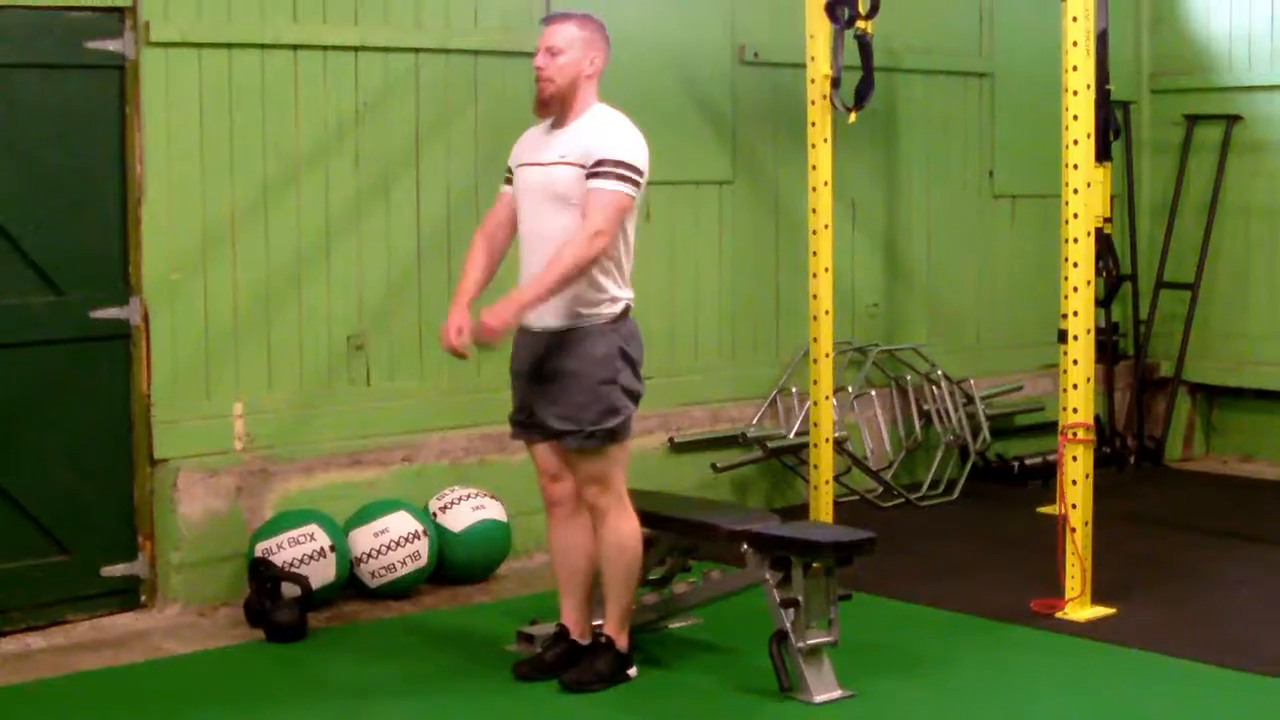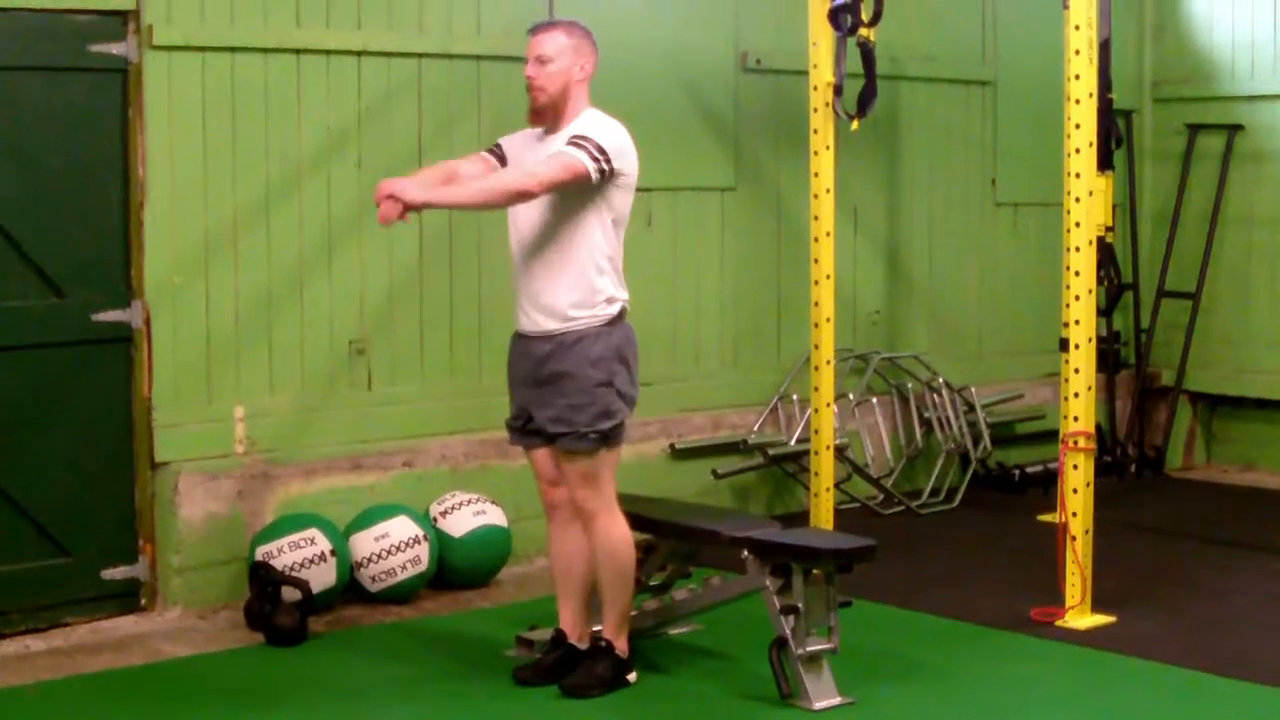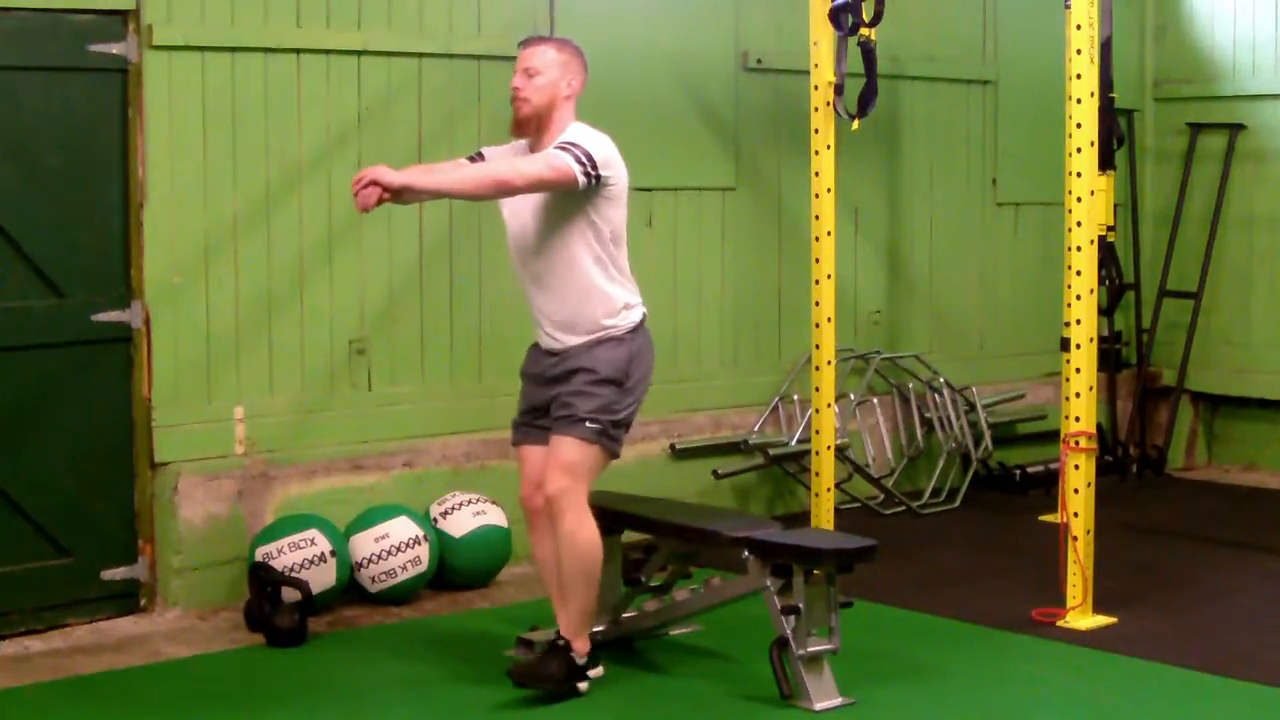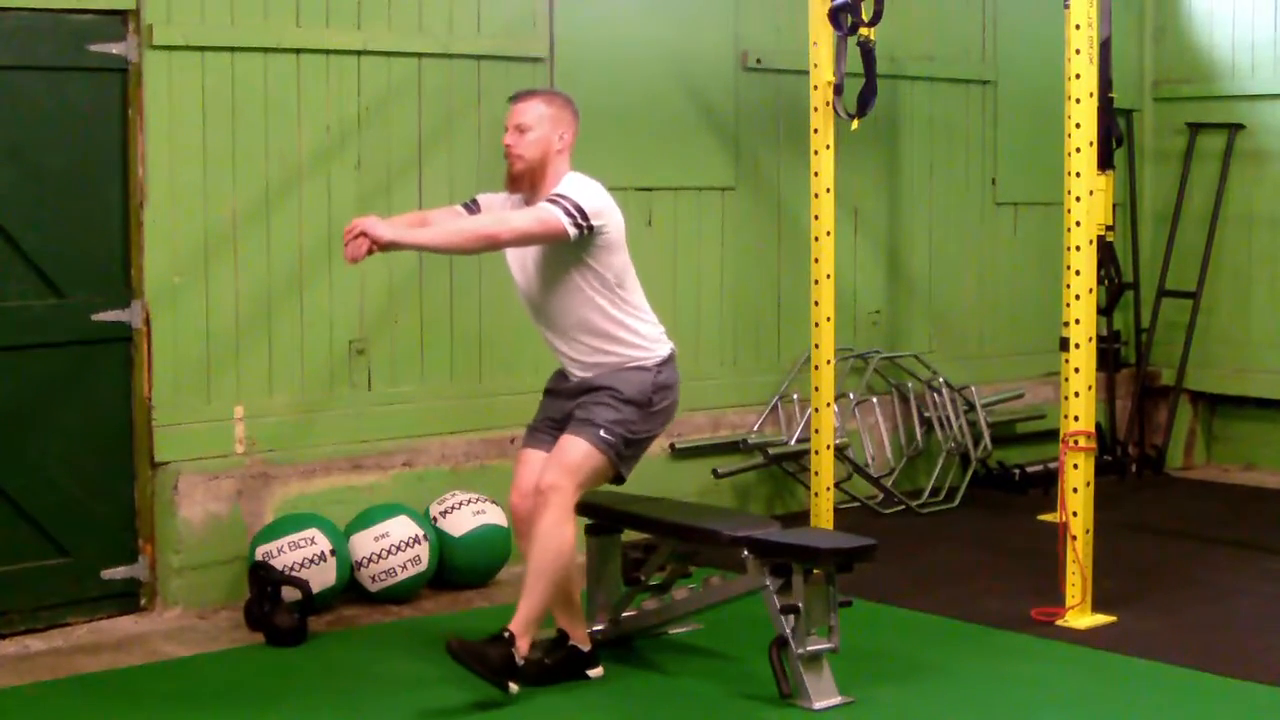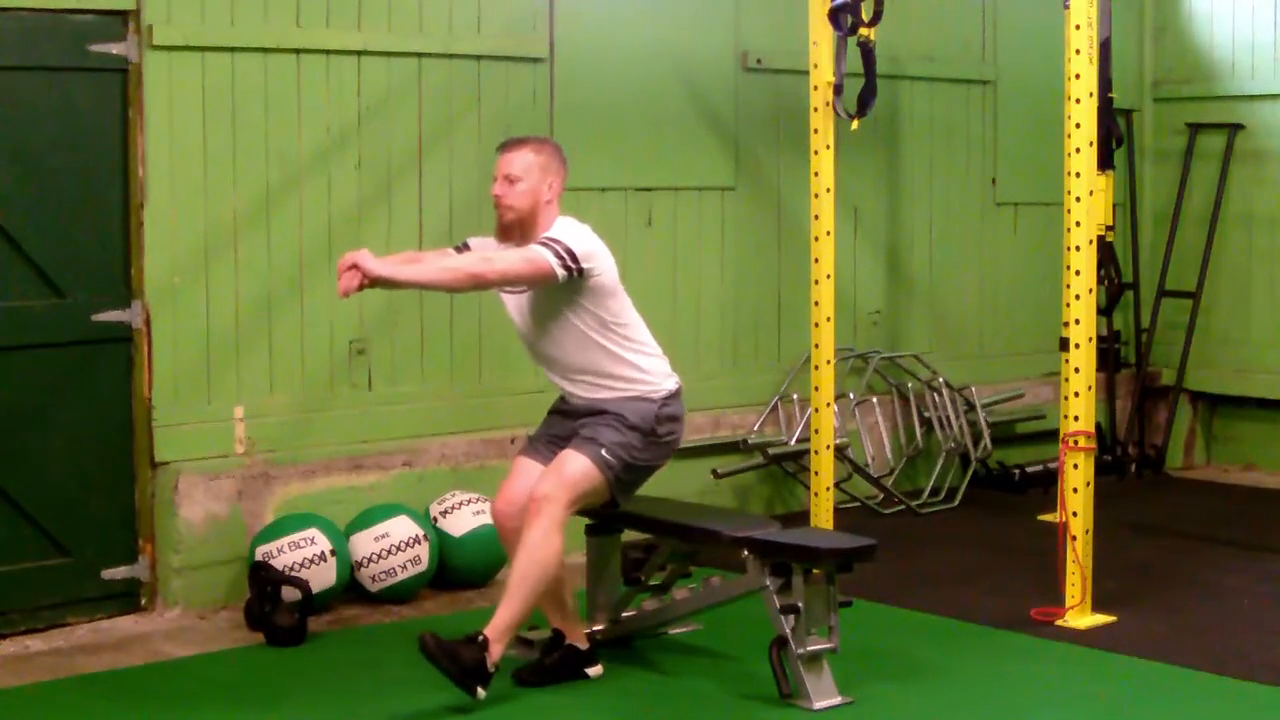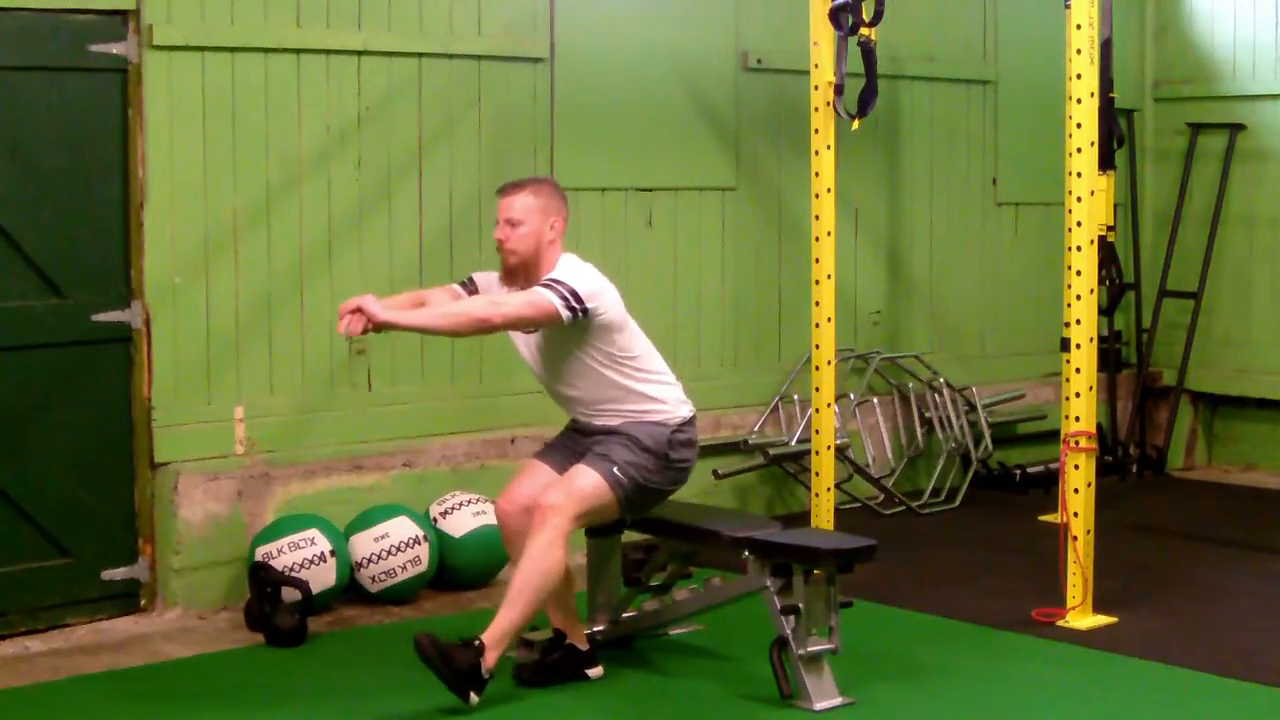
dt=0.5s
person 1, frame 1
left shoulder: (613, 137)
right shoulder: (530, 143)
left elbow: (594, 238)
right elbow: (495, 229)
left wrist: (511, 303)
right wrist: (461, 304)
left hip: (591, 340)
right hip: (536, 339)
left knee: (603, 497)
right knee: (558, 494)
left ankle: (616, 646)
right ankle: (572, 635)
person 1, frame 2
left shoulder: (602, 136)
right shoulder: (523, 141)
left elbow: (527, 186)
right elbow: (461, 171)
left wrist: (424, 195)
right wrist: (408, 186)
left hip: (588, 342)
right hip: (532, 342)
left knee: (592, 502)
right knee: (557, 500)
left ankle: (617, 651)
right ankle: (572, 640)
person 1, frame 3
left shoulder: (589, 148)
right shoulder: (509, 153)
left elbow: (511, 183)
right elbow: (445, 173)
left wrist: (403, 181)
right wrist: (390, 182)
left hip: (609, 350)
right hip: (552, 352)
left knee: (563, 492)
right knee: (535, 499)
left ankle: (573, 653)
right ankle: (576, 646)
person 1, frame 4
left shoulder: (582, 199)
right shoulder: (508, 203)
left elbow: (495, 235)
right elbow: (437, 220)
left wrist: (393, 235)
right wrist: (383, 230)
left hip: (636, 376)
right hip: (578, 377)
left knee: (554, 489)
right knee: (526, 503)
left ankle: (515, 646)
right ankle: (575, 644)
person 1, frame 5
left shoulder: (573, 244)
right shoulder: (500, 246)
left elbow: (482, 275)
right elbow: (428, 259)
left wrist: (384, 273)
right wrist: (372, 269)
left hip: (643, 408)
right hip: (580, 404)
left knee: (548, 499)
right knee: (511, 510)
left ankle: (486, 652)
right ankle: (573, 644)
person 1, frame 6
left shoulder: (575, 283)
right shoulder: (504, 283)
left elbow: (490, 318)
right elbow: (435, 298)
left wrist: (390, 318)
right wrist: (380, 309)
left hip: (656, 433)
right hip: (596, 426)
left knee: (556, 508)
right knee: (515, 508)
left ankle: (481, 659)
right ankle: (573, 645)
